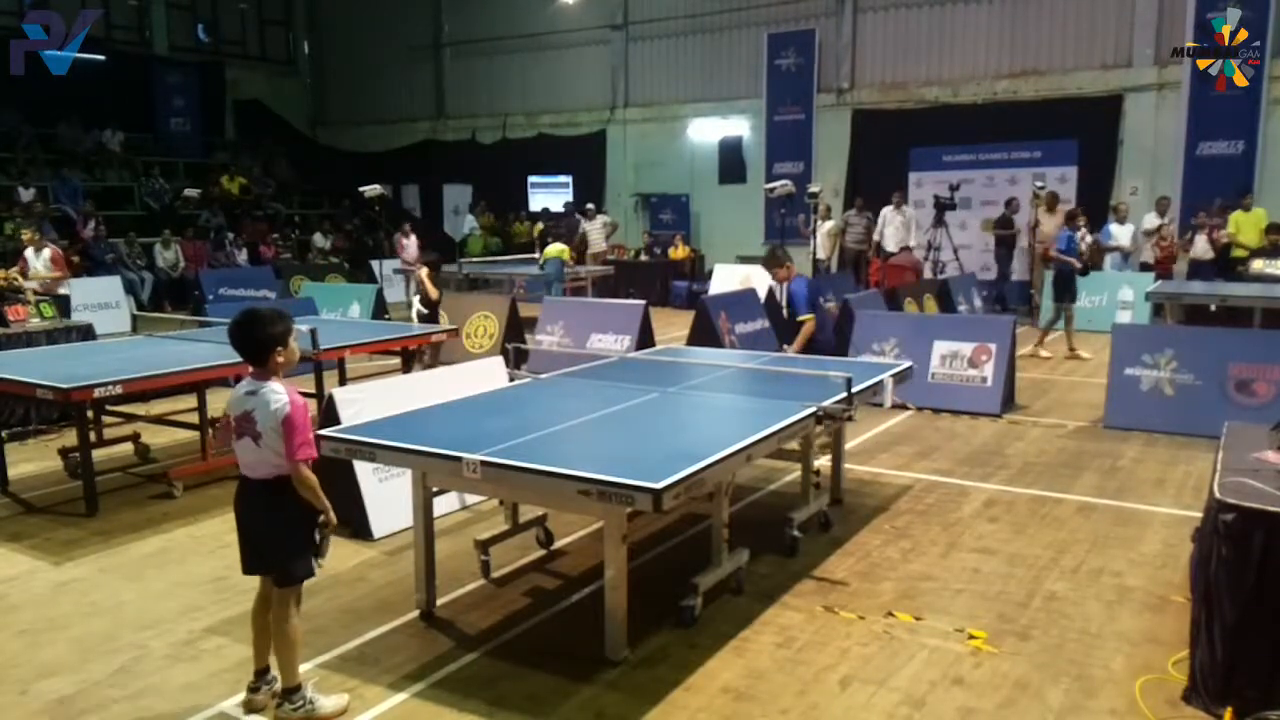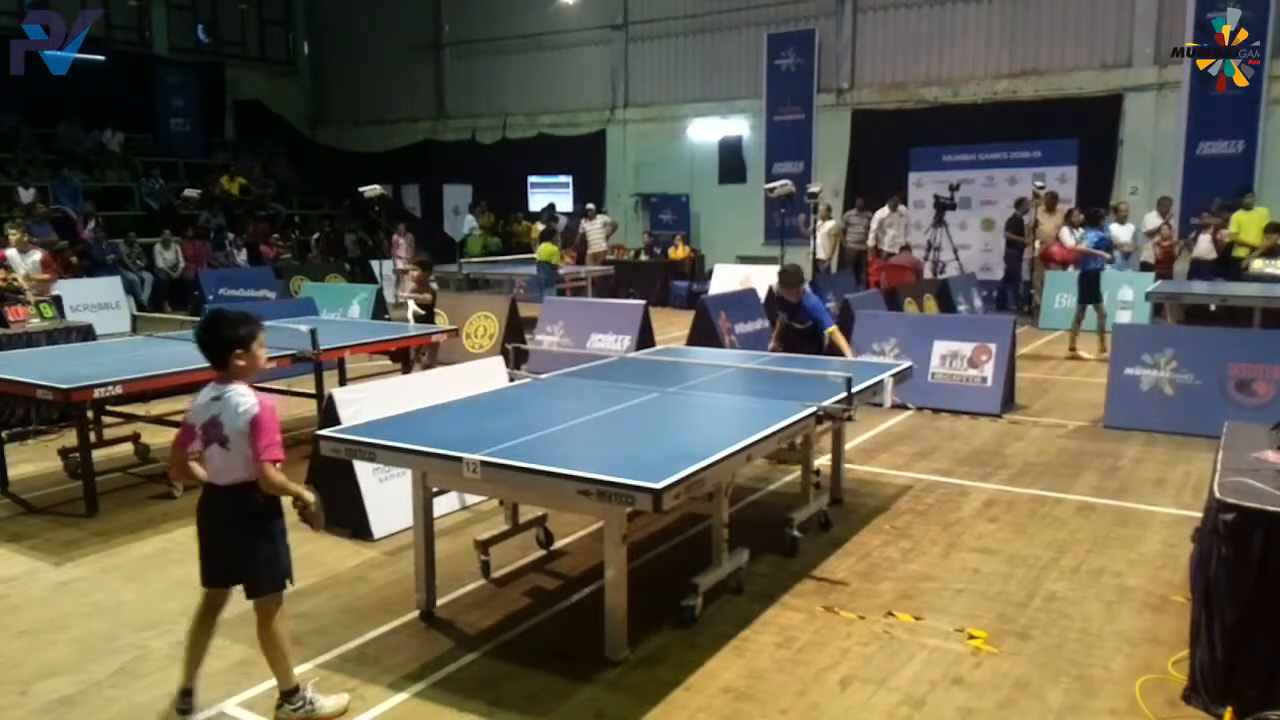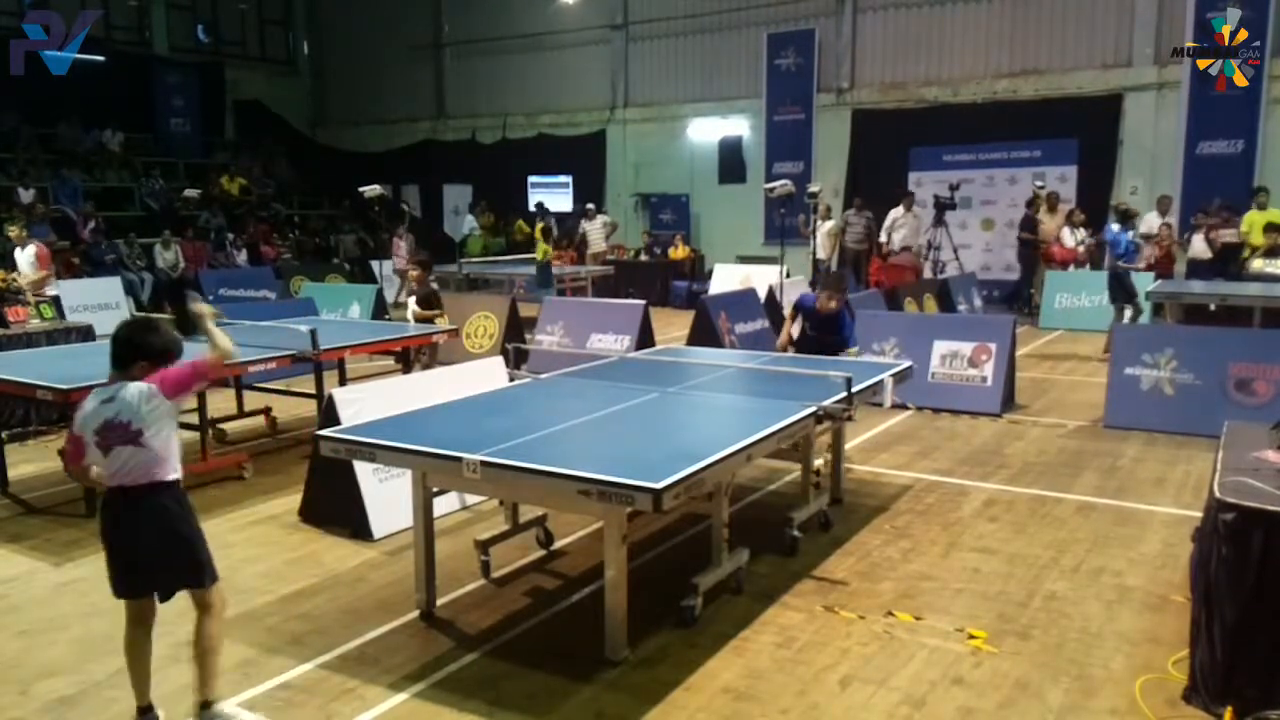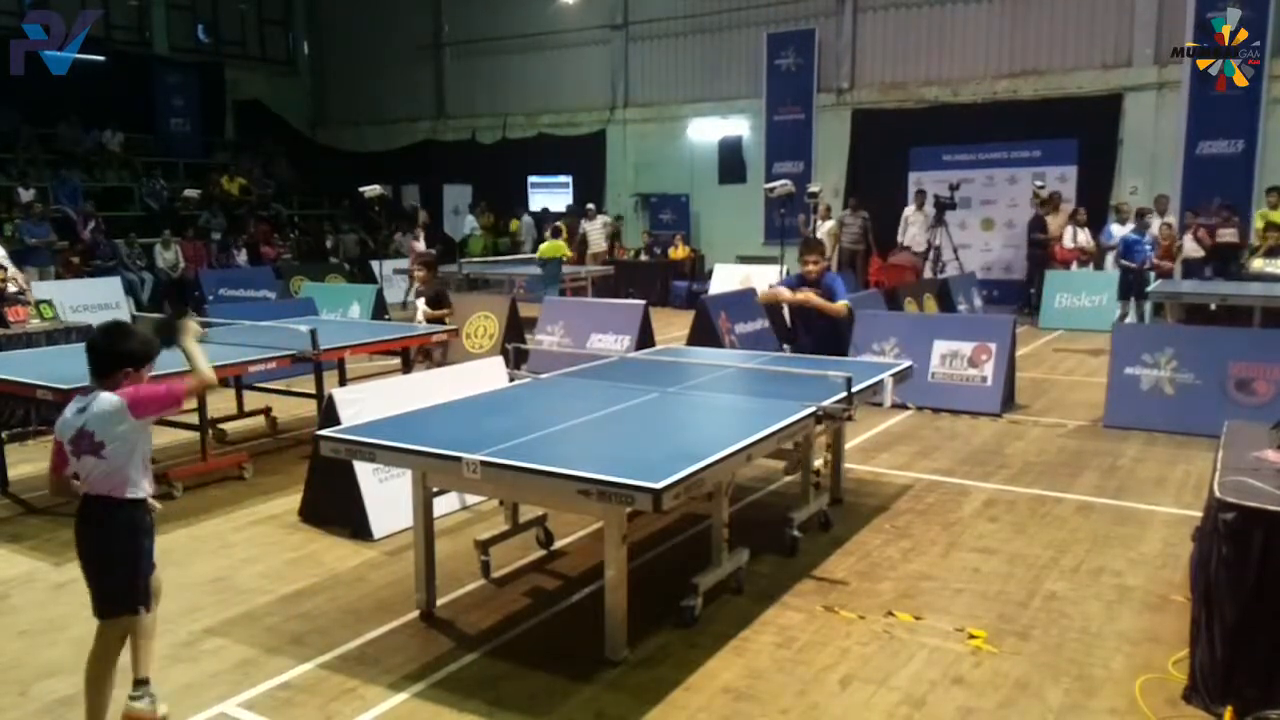
dt=0.5s
person 1, frame 1
left shoulder: (239, 395)
right shoulder: (291, 403)
left elbow: (223, 445)
right elbow: (300, 474)
right wrist: (326, 509)
left hip: (249, 496)
right hip: (283, 502)
left knee: (268, 592)
right knee: (287, 602)
left ankle: (261, 682)
person 1, frame 2
left shoulder: (200, 403)
right shoulder: (257, 406)
left elbow: (179, 464)
right elbow: (267, 476)
right wrist: (302, 494)
left hip: (213, 505)
right hip: (251, 508)
left knee: (212, 600)
right knee: (269, 607)
person 1, frame 3
left shoulder: (87, 408)
right shoulder: (156, 392)
left elbow: (77, 470)
right elbow: (225, 353)
right wrist: (205, 320)
left hip: (118, 514)
right hip: (164, 508)
left knee: (139, 617)
right knee: (211, 604)
person 1, frame 4
left shoulder: (69, 415)
right shoulder: (129, 404)
left elbow: (59, 485)
right elbow: (205, 379)
right wrist: (188, 339)
left hip: (92, 520)
right hip: (125, 523)
left knee: (149, 588)
right knee: (113, 632)
